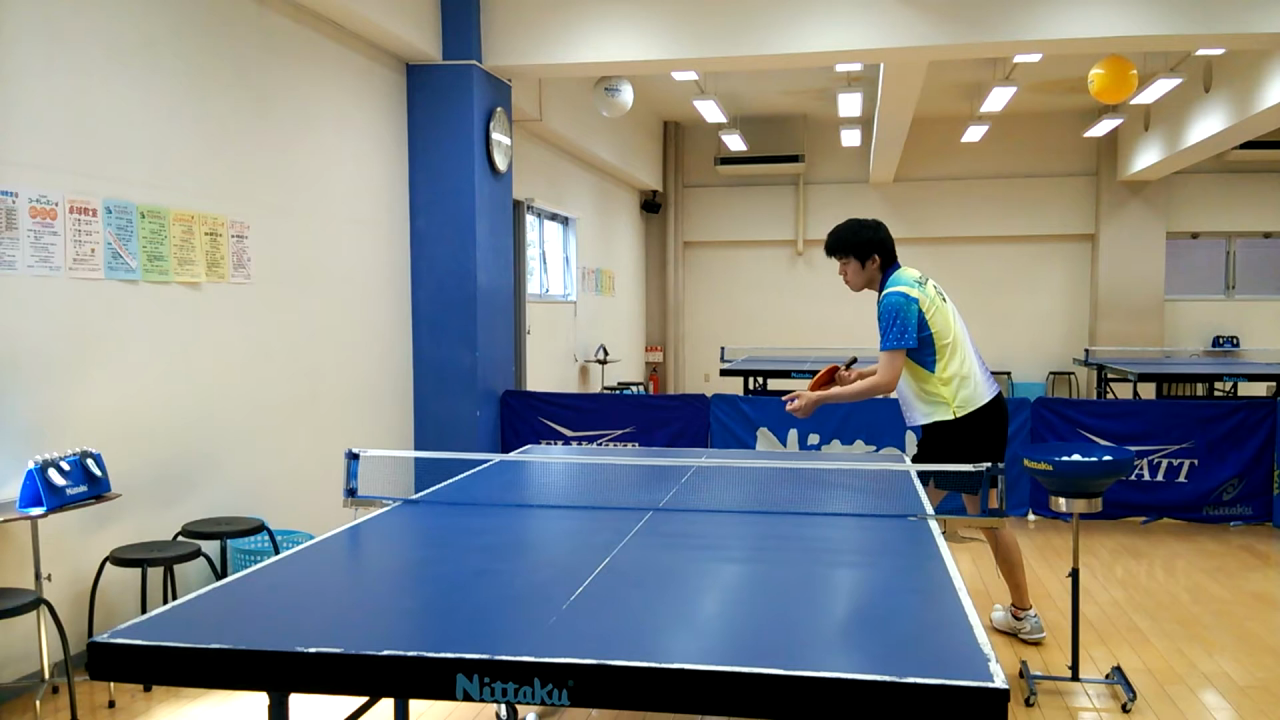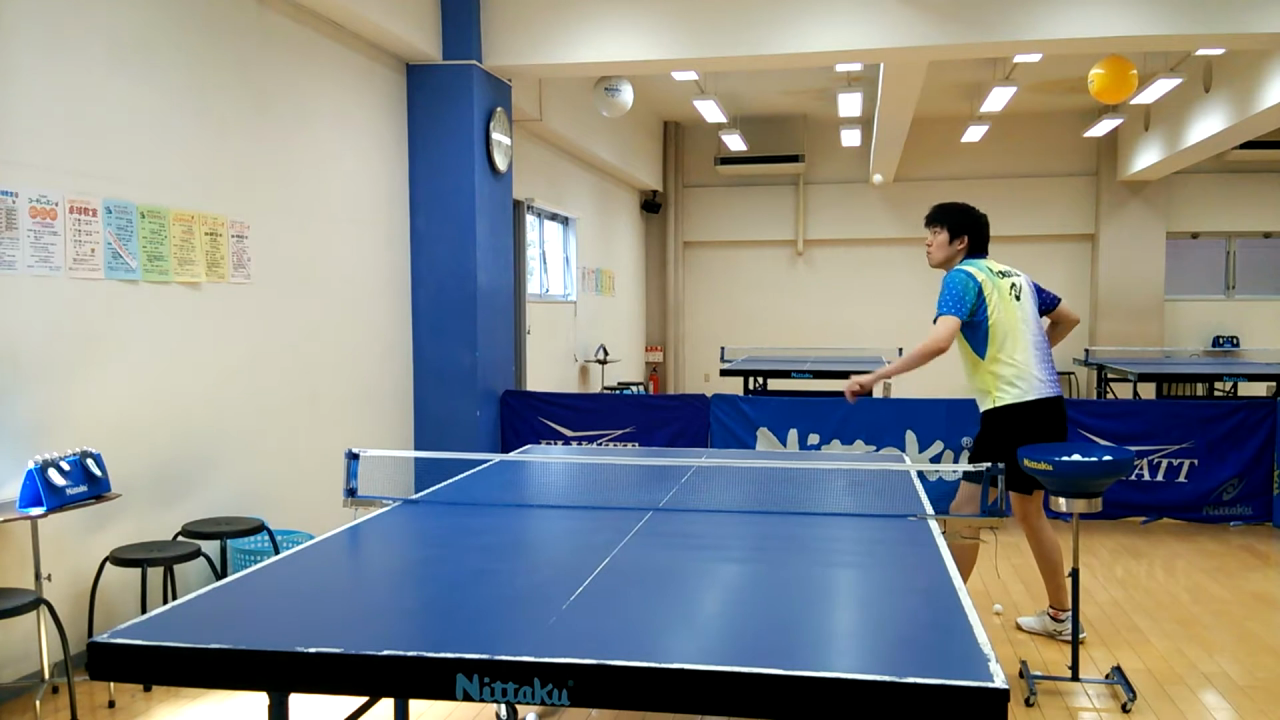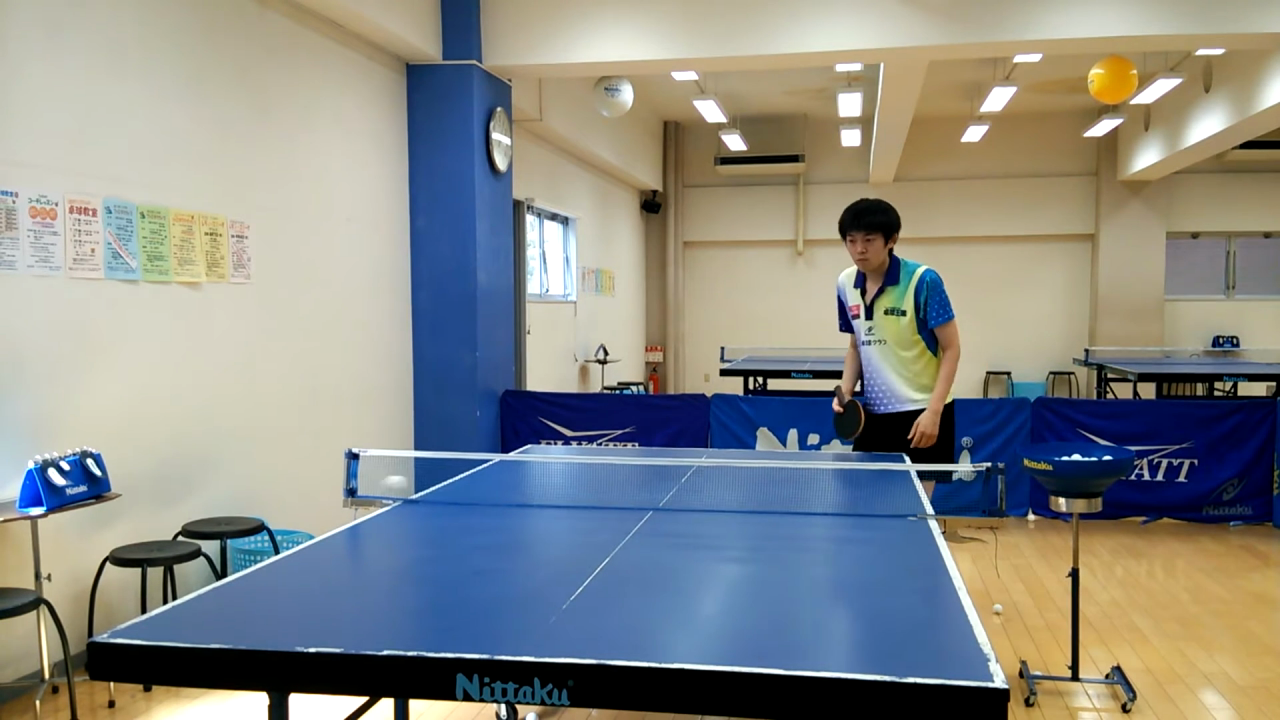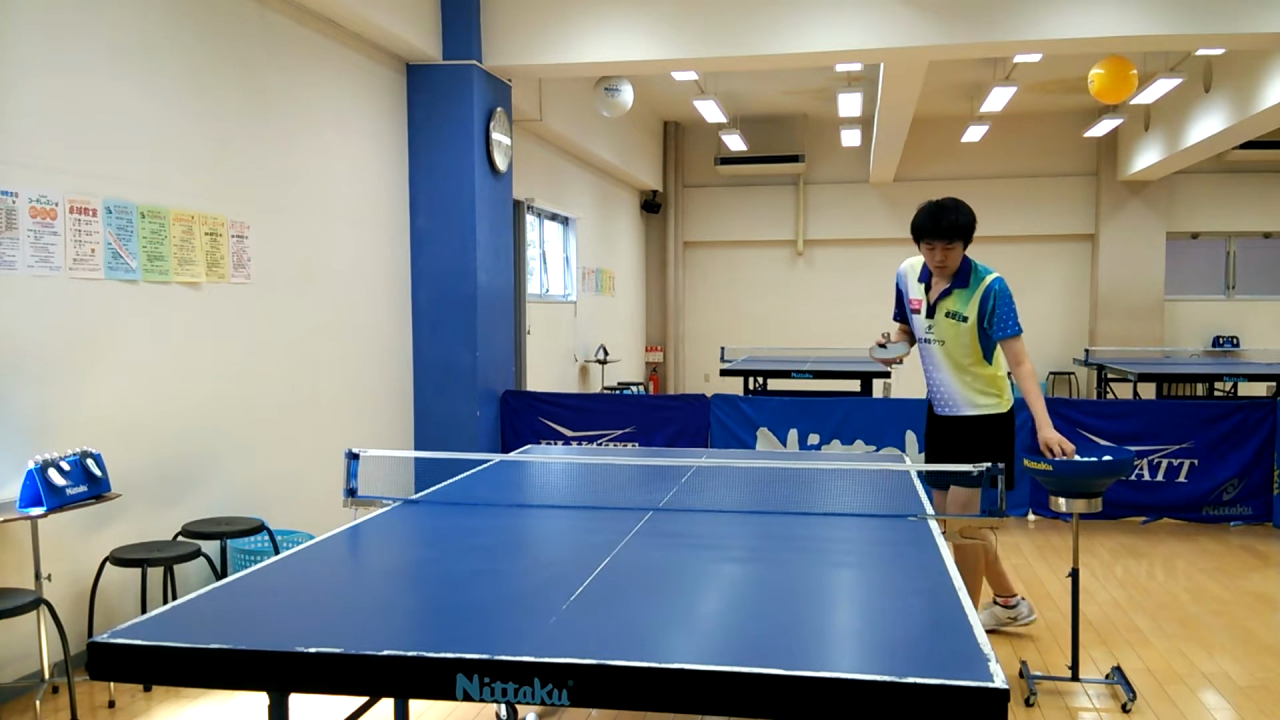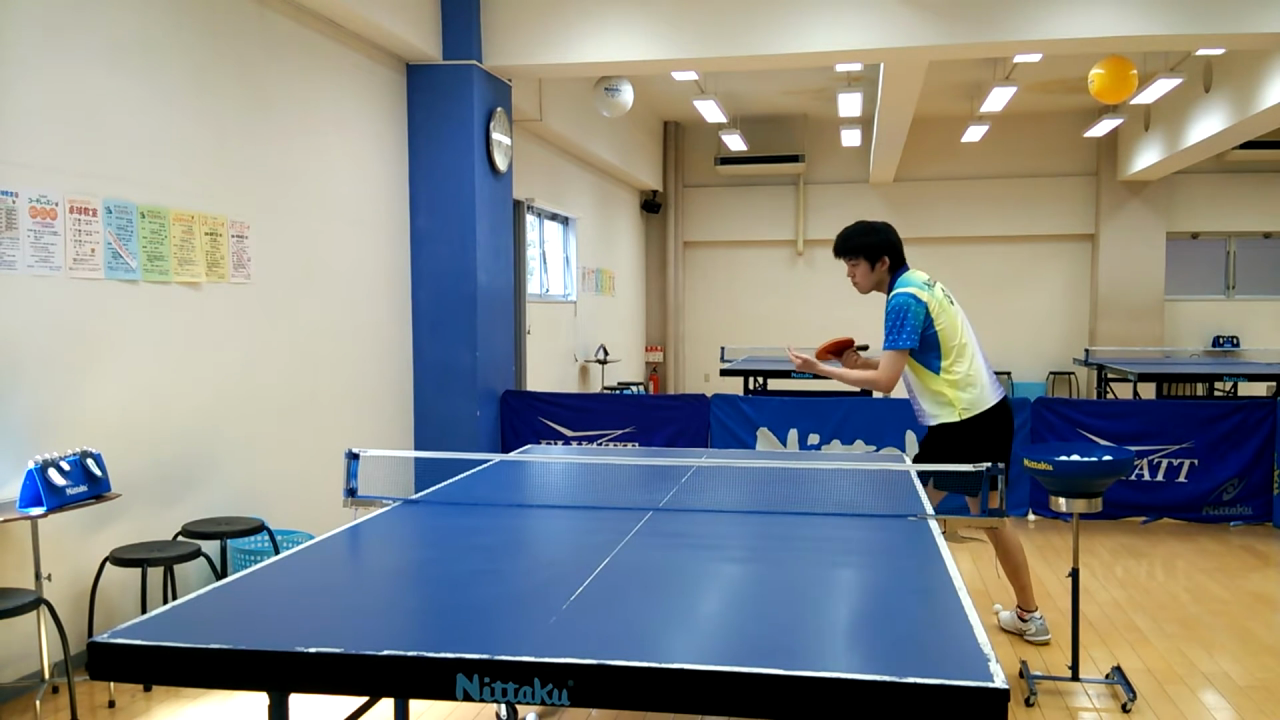
dt=1s
person 1, frame 1
left shoulder: (896, 299)
right shoulder: (912, 280)
left elbow: (887, 382)
left wrist: (821, 398)
right wrist: (859, 374)
left hip: (959, 421)
right hip: (984, 409)
right knee: (986, 512)
right ankle: (1023, 614)
person 1, frame 2
left shoulder: (960, 279)
right shoulder: (1016, 278)
left elbow: (940, 341)
right elbow: (1068, 318)
left wrist: (876, 376)
left hip: (1011, 413)
right hip: (1047, 406)
left knee: (964, 513)
right knee: (1030, 511)
right ankle: (1061, 616)
person 1, frame 3
left shoulder: (923, 282)
right shoulder: (846, 285)
left elbow: (951, 349)
left wrist: (934, 410)
right wrist: (845, 392)
left hip: (920, 413)
right hip: (874, 415)
person 1, frame 4
left shoulder: (990, 288)
right shoulder: (907, 274)
left elbow: (1019, 361)
left wrist: (1044, 424)
right wrist: (892, 346)
left hip: (983, 417)
right hip: (940, 414)
left knee: (961, 521)
right knee: (945, 516)
right ankle: (1007, 601)
person 1, frame 5
left shoulder: (903, 301)
right shoulder: (920, 284)
left elbow: (886, 381)
left wrist: (824, 371)
right wrist: (865, 362)
left hip: (963, 423)
right hip: (991, 412)
right ankle: (1029, 615)
